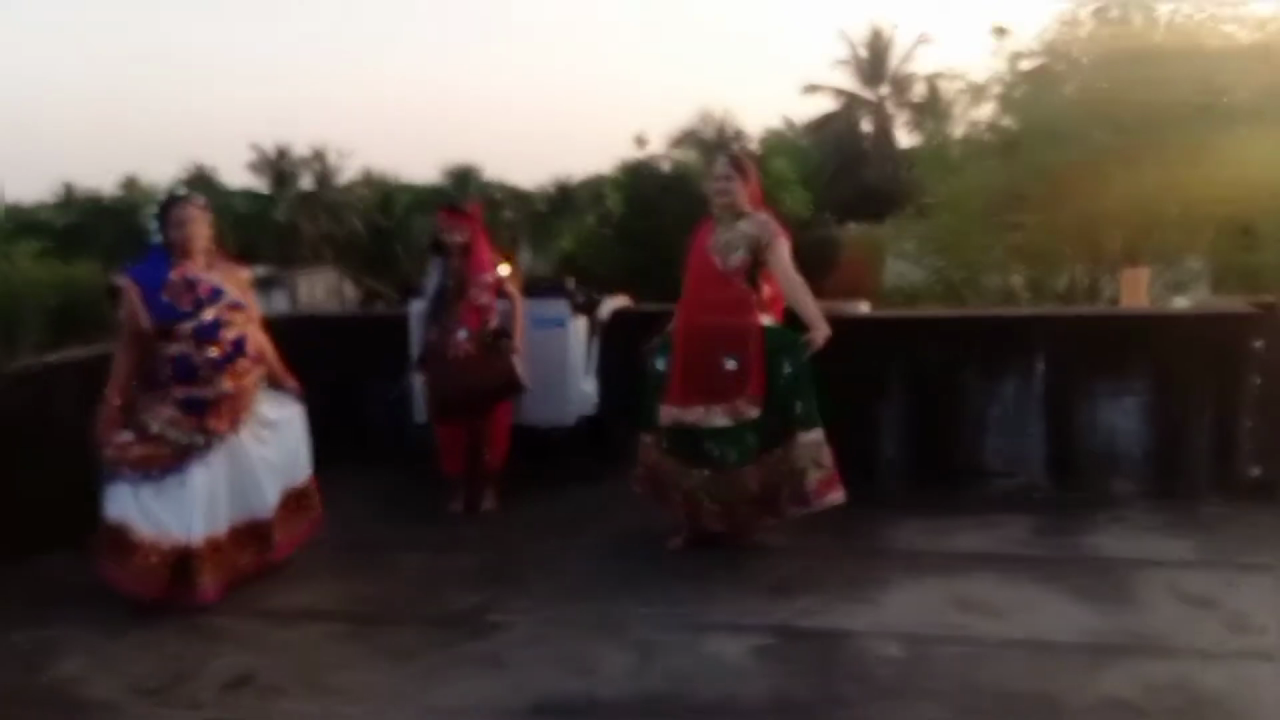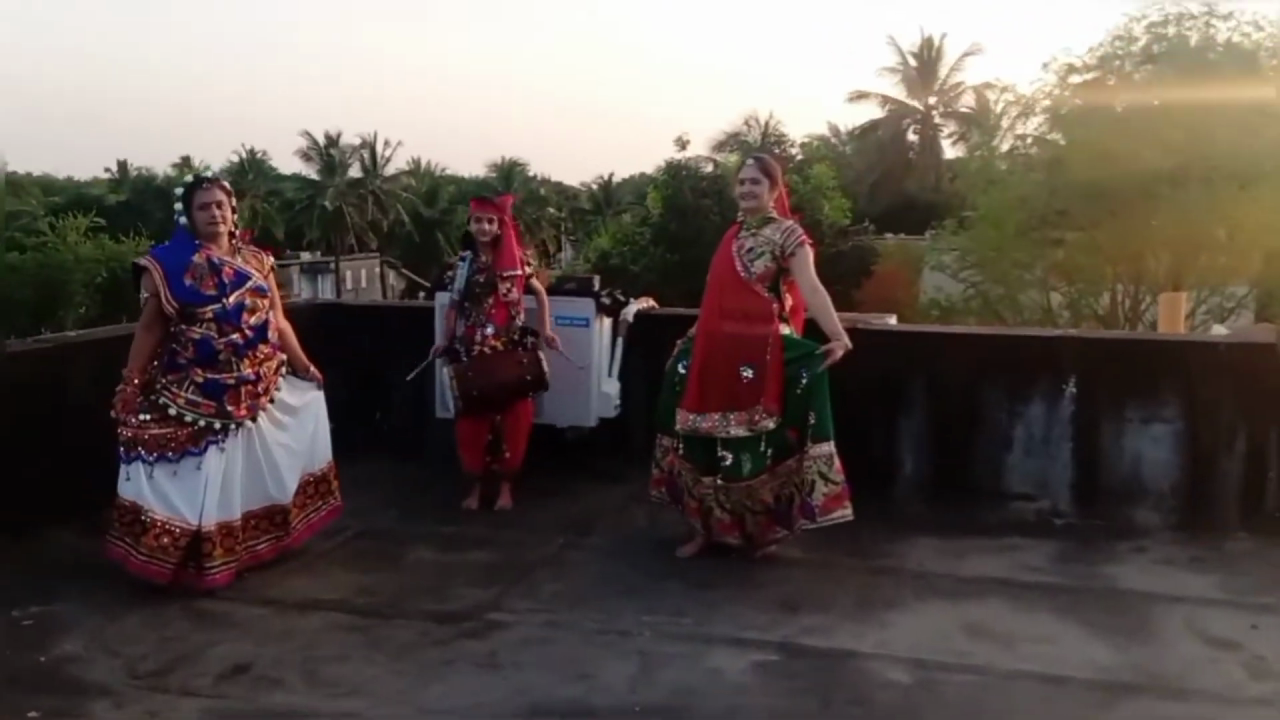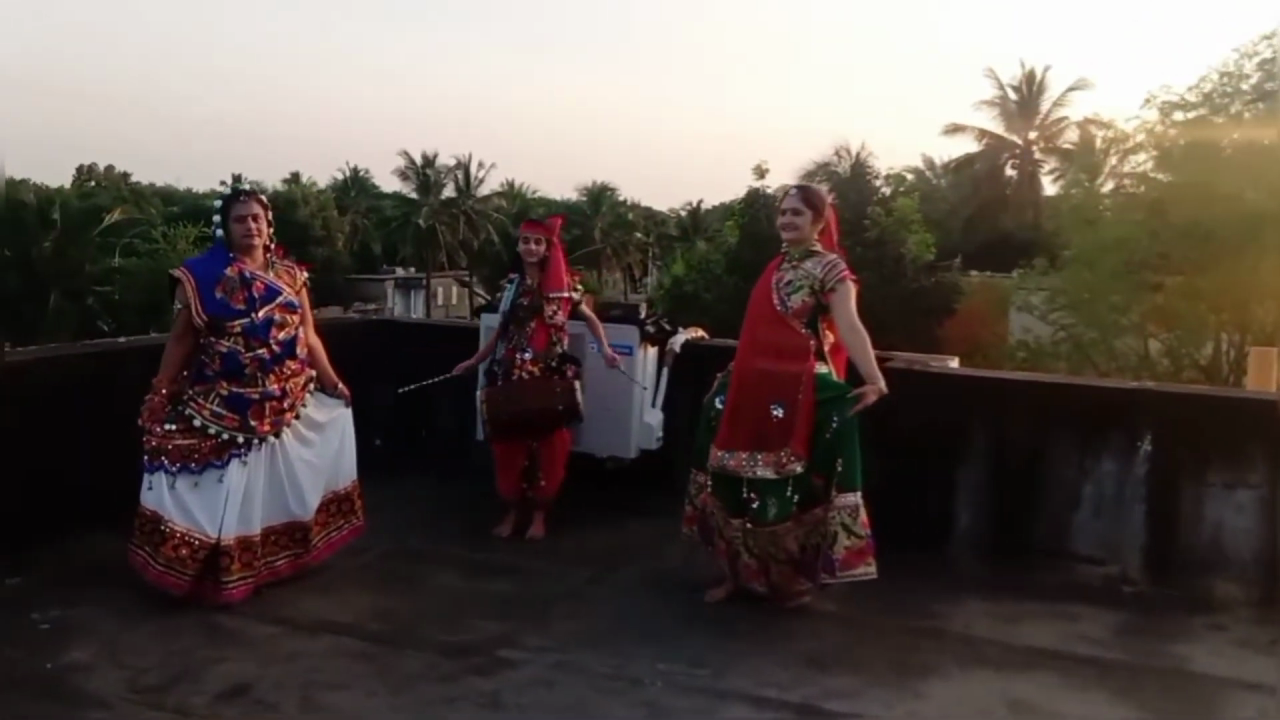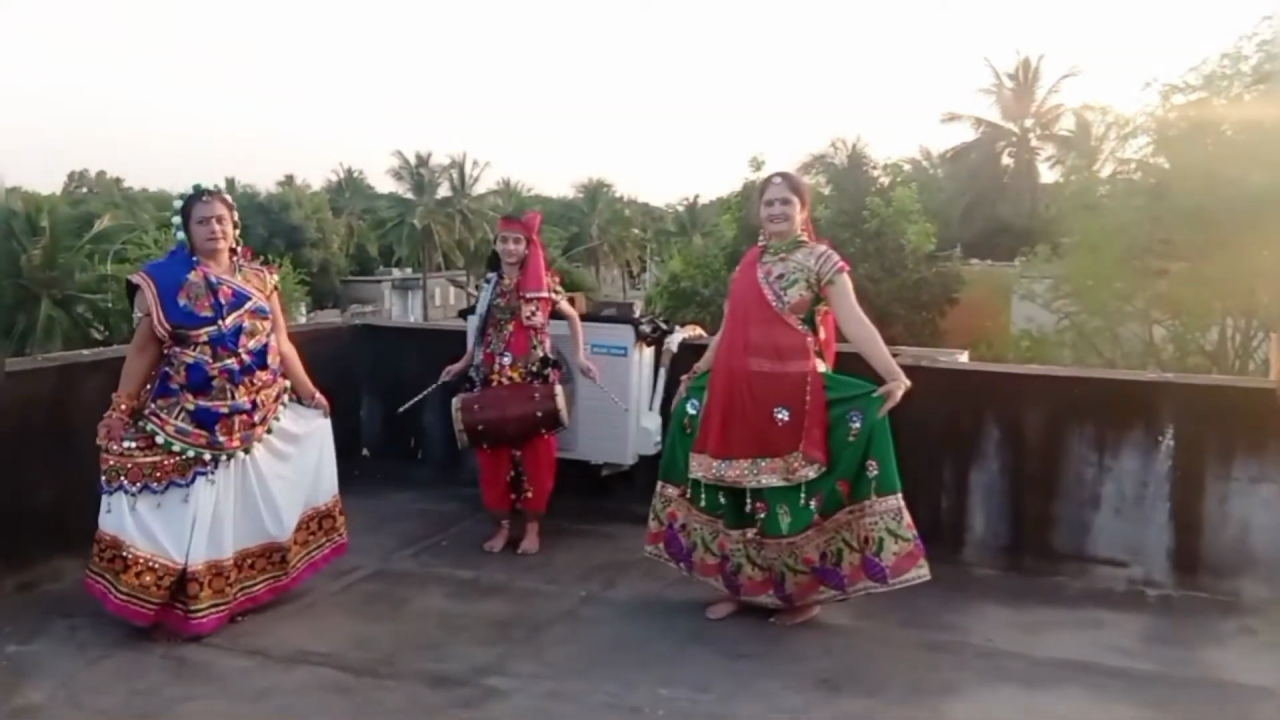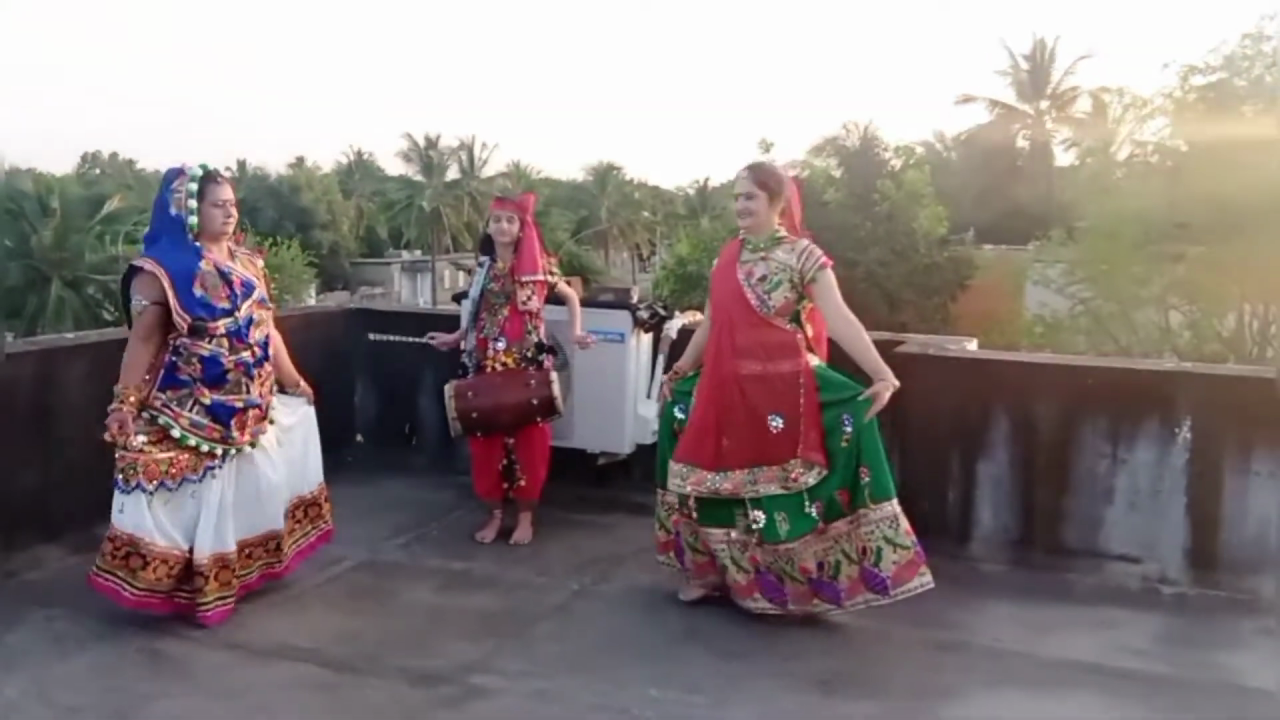
dt=1s
person 1, frame 1
left shoulder: (234, 276)
right shoulder: (146, 282)
left elbow: (256, 335)
right elbow: (130, 347)
left wrist: (281, 377)
right wrist: (113, 404)
left hip: (239, 404)
right hip: (177, 410)
left knee: (239, 487)
right knee: (188, 495)
left ankle: (240, 557)
right ankle: (191, 571)
person 1, frame 2
left shoulder: (257, 261)
right shoulder: (169, 264)
left elbow: (277, 320)
right elbow: (150, 327)
left wrist: (304, 367)
right wrist: (130, 386)
left hip: (257, 389)
right hip: (196, 394)
left knee: (252, 472)
right knee: (200, 477)
left ankle: (253, 545)
right ankle: (203, 558)
person 1, frame 3
left shoulder: (290, 275)
right shoulder: (202, 276)
left elbow: (308, 336)
right elbow: (181, 339)
left wrist: (332, 383)
right wrist: (159, 396)
left hip: (284, 404)
right hip: (222, 407)
left knee: (276, 486)
right knee: (224, 489)
left ankle: (272, 562)
right ankle: (223, 572)
person 1, frame 4
left shoulder: (259, 278)
right shoulder: (163, 281)
left elbow: (280, 343)
right elbow: (143, 350)
left wrist: (308, 392)
right wrist: (120, 411)
left hip: (254, 418)
right hip: (188, 422)
left knee: (244, 508)
right knee: (189, 512)
left ankle: (235, 593)
right ankle: (182, 606)
person 1, frame 5
left shoulder: (247, 261)
right shoulder: (163, 266)
left elbow: (265, 328)
right elbow: (144, 340)
left wrist: (292, 380)
right wrist: (126, 403)
left hip: (247, 405)
right hip: (188, 410)
left knee: (253, 491)
right knee: (187, 500)
left ankle: (227, 580)
right ankle: (186, 591)
person 2, frame 1
left shoulder: (761, 226)
right shoulder: (705, 230)
left elbow: (786, 277)
left wrist: (816, 324)
right wrist: (673, 333)
left hip: (742, 342)
right hip: (698, 343)
left knee: (742, 430)
right knee: (691, 432)
left ankle: (747, 516)
right ankle: (694, 517)
person 2, frame 2
left shoulder: (787, 233)
right shoulder: (732, 234)
left elbow: (810, 288)
left wrist: (838, 337)
right wrist: (694, 338)
left hip: (762, 351)
right hip: (717, 350)
left knee: (759, 441)
right knee: (707, 439)
left ankle: (761, 529)
right ankle: (708, 525)
person 2, frame 3
left shoulder: (830, 268)
right shoulder: (775, 267)
left elbow: (849, 327)
left wrist: (874, 379)
right wrist: (732, 375)
left hip: (800, 391)
right hip: (755, 388)
left knee: (792, 483)
right knee: (743, 479)
left ankle: (795, 577)
right ankle: (741, 571)
person 2, frame 4
left shoulder: (821, 260)
right shoulder: (748, 263)
left elbow: (854, 322)
left wrist: (894, 375)
right wrist: (697, 375)
left hip: (793, 392)
right hip: (738, 390)
left knee: (794, 488)
right knee: (736, 488)
left ankle: (804, 591)
right ankle: (739, 584)
person 2, frame 5
left shoulder: (802, 256)
right shoulder: (728, 255)
left elbow: (839, 320)
right elbow: (710, 325)
left wrist: (882, 375)
right wrist: (680, 371)
left hip: (785, 390)
right hip: (726, 389)
left knee: (792, 488)
right knee: (715, 481)
left ankle: (805, 590)
right ankle: (713, 571)
person 3, frame 1
left shoulder: (488, 264)
right shoulder: (436, 268)
left elbow: (514, 299)
right elbow: (431, 312)
left wrist: (514, 339)
right wrist: (426, 353)
left hip: (484, 354)
right hip: (447, 356)
left knee: (489, 421)
right knee: (451, 421)
left ankle: (488, 488)
right ankle: (457, 488)
person 3, frame 2
left shoulder: (515, 258)
right shoulder: (462, 262)
left elbow: (539, 292)
right elbow: (455, 306)
left wrist: (546, 329)
right wrist: (445, 342)
left hip: (509, 349)
right hip: (471, 351)
left knee: (511, 416)
right knee: (472, 417)
left ankle: (505, 486)
right ankle: (475, 485)
person 3, frame 3
left shoulder: (563, 284)
right shoulder: (511, 284)
left elbow: (589, 318)
right elbow: (503, 330)
left wrist: (606, 350)
right wrist: (475, 360)
left hip: (550, 374)
right hip: (511, 372)
left knee: (548, 443)
right knee: (509, 442)
left ankle: (539, 514)
right ankle: (511, 511)
person 3, frame 4
left shoulder: (543, 282)
right shoulder: (489, 284)
left elbow: (572, 316)
right elbow: (484, 333)
left wrist: (579, 357)
right wrist: (463, 364)
left hip: (533, 378)
right hip: (493, 378)
left knee: (534, 451)
right knee: (495, 450)
left ankle: (532, 527)
right ankle: (502, 525)
person 3, frame 5
left shoulder: (538, 265)
right shoulder: (483, 267)
left elbow: (570, 297)
left wrist: (576, 332)
right wrist: (453, 338)
left hip: (528, 364)
right hip: (487, 364)
left knee: (527, 438)
right knee: (487, 438)
left ankle: (525, 516)
right ankle: (494, 514)
